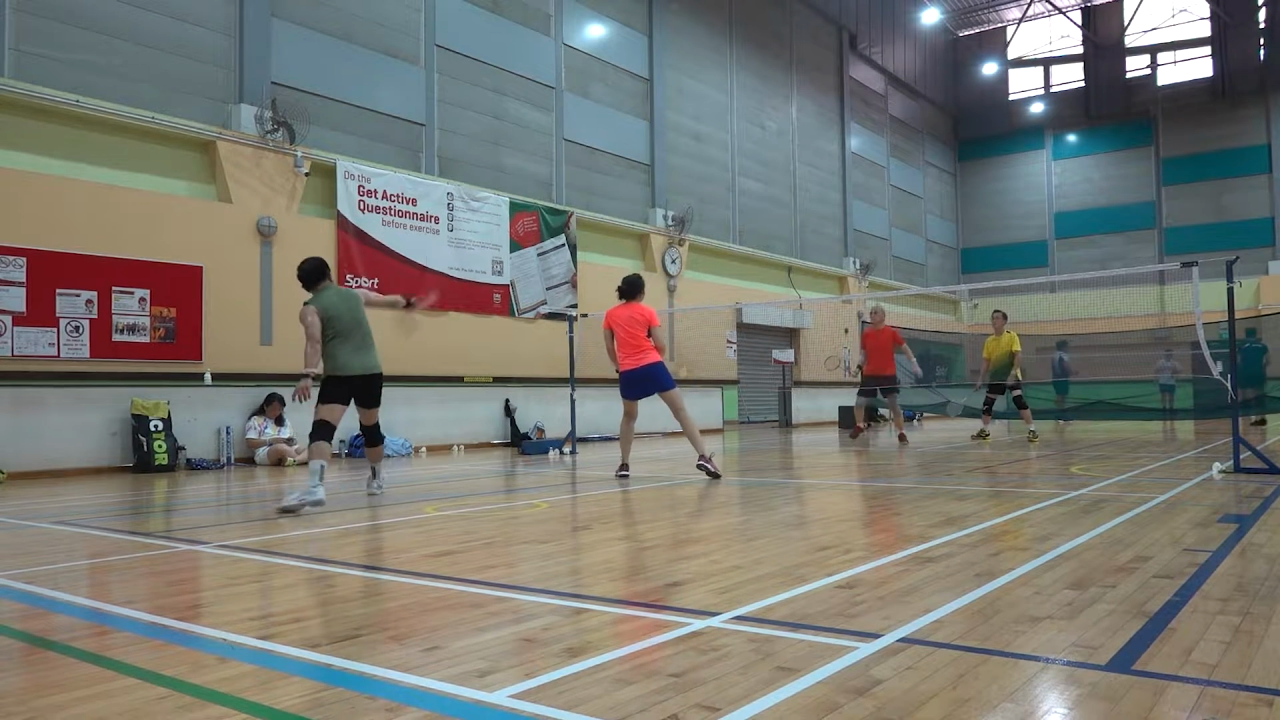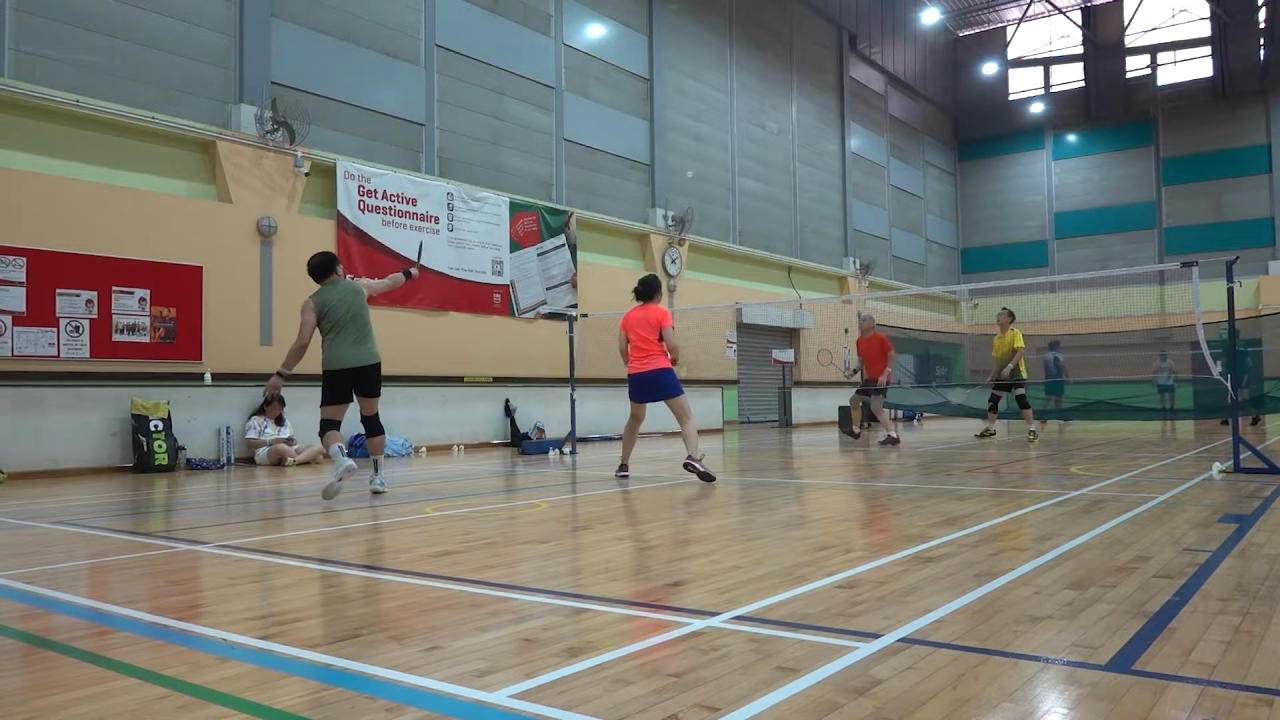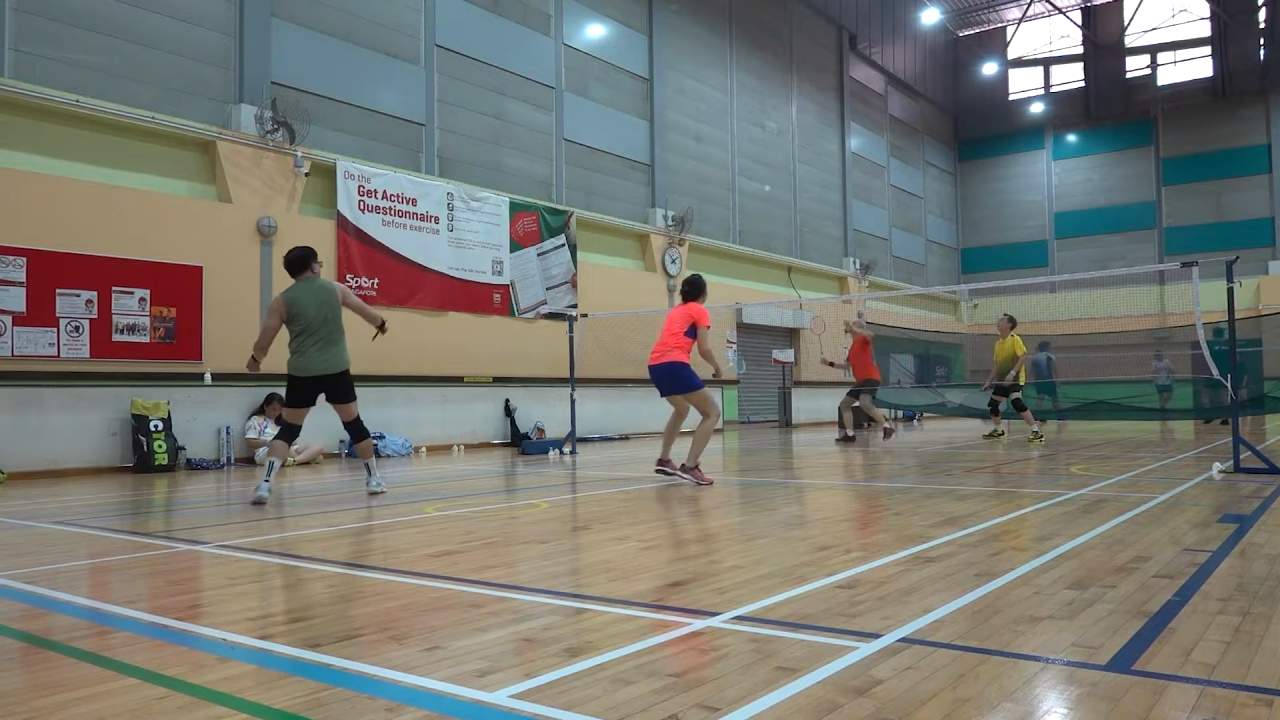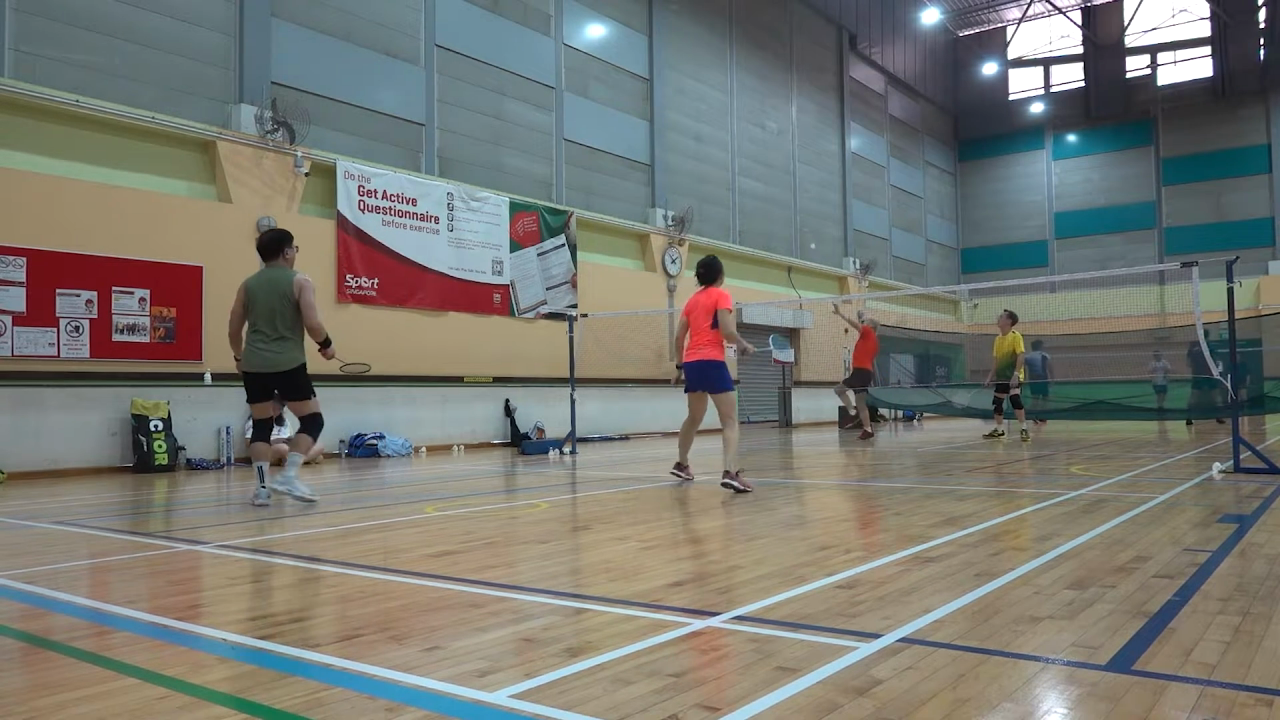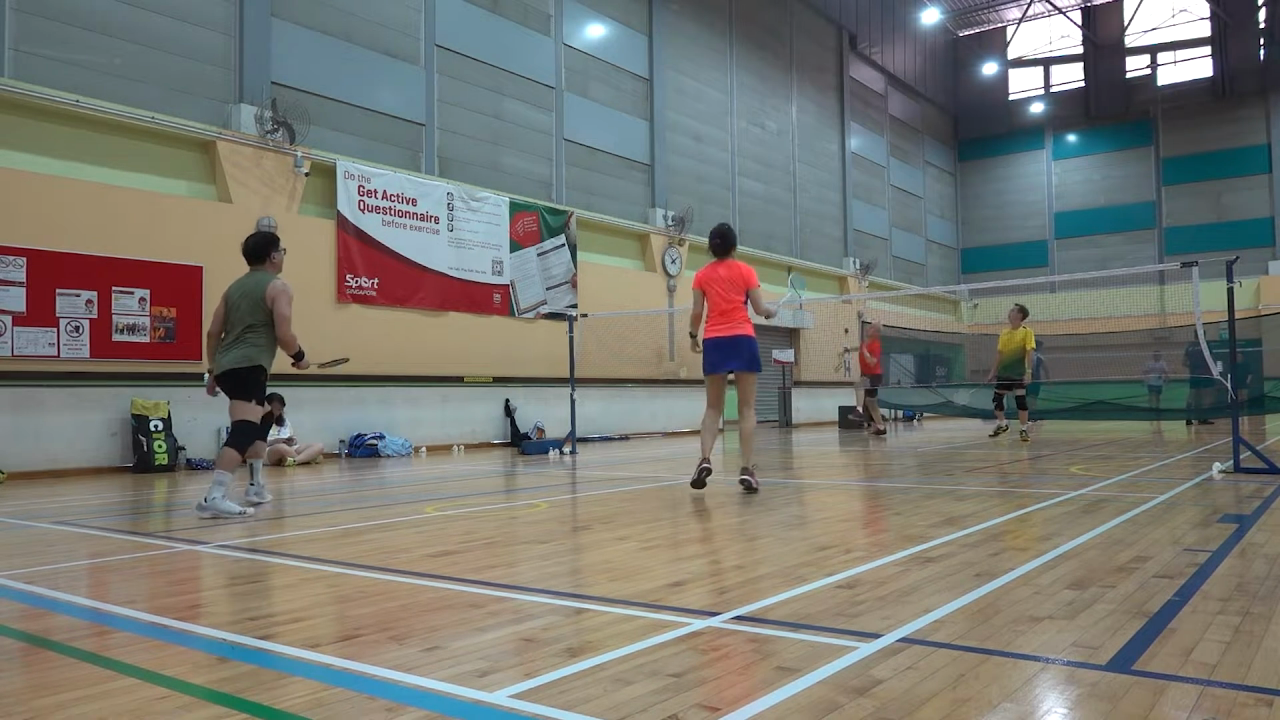
dt=0.3s
person 1, frame 1
left shoulder: (310, 308)
right shoulder: (355, 295)
left elbow: (314, 341)
right elbow: (389, 300)
left wrist: (308, 375)
right wrist: (409, 302)
left hip: (339, 375)
right hip: (371, 372)
left knee: (321, 430)
right knee: (370, 427)
left ankle: (315, 487)
right ankle: (376, 480)
person 1, frame 2
left shoulder: (313, 303)
right shoulder: (360, 286)
left elbow: (302, 343)
right elbow: (389, 282)
left wrist: (281, 374)
right wrist: (408, 273)
left hip: (336, 367)
right hip: (368, 363)
left knee: (330, 425)
right knee: (371, 418)
left ankle: (341, 461)
right ankle: (378, 477)
person 1, frame 3
left shoulder: (282, 300)
right shoulder: (335, 289)
left elbow: (264, 341)
right elbow: (368, 312)
left wrist: (255, 360)
right wrist: (381, 323)
left hip: (302, 373)
right hip: (336, 369)
left knee: (287, 429)
right knee: (354, 423)
left ankle: (265, 484)
right ankle: (374, 478)
person 1, frame 4
left shoulder: (248, 285)
right shoulder: (300, 282)
left elbow: (234, 329)
right elbow: (312, 324)
left wrist: (239, 357)
right wrist: (327, 346)
left hip: (254, 366)
right hip: (289, 366)
left knee: (261, 426)
right knee: (312, 420)
left ankle: (262, 487)
right ankle: (288, 477)
person 1, frame 5
left shoulder: (234, 288)
right shoulder: (277, 287)
left elbow: (213, 334)
right elbow: (284, 335)
left wrist: (213, 370)
right wrist: (300, 357)
left hip: (227, 367)
right hip: (249, 367)
left knee: (261, 420)
right knee: (245, 430)
left ankle: (256, 487)
right ankle: (215, 497)
person 2, frame 1
left shoulder: (610, 314)
right shoulder: (647, 312)
left elbow: (609, 347)
right elbow: (661, 345)
left hip: (628, 372)
right hip: (652, 366)
left knee: (629, 417)
right knee: (681, 413)
left ankle: (624, 464)
right ankle: (703, 457)
person 2, frame 2
left shoulder: (628, 316)
right shoulder: (662, 312)
left elbow: (622, 349)
right elbow: (671, 345)
right wrist: (674, 358)
left hip: (637, 375)
right hip: (660, 371)
left knee: (635, 420)
right knee: (686, 419)
left ankle: (623, 465)
right ankle: (693, 459)
person 2, frame 3
left shoulder: (675, 310)
right shoulder: (700, 311)
right elbow: (704, 348)
right wrist: (717, 367)
left hip: (656, 366)
right hip: (675, 365)
left knee: (681, 409)
right knee: (712, 413)
left ankle: (664, 460)
right ankle: (690, 466)
person 2, frame 4
left shoulder: (692, 299)
right shoulder: (720, 295)
left elbow: (680, 335)
right elbow: (727, 330)
left wrist: (679, 364)
right wrist: (744, 345)
left hip: (691, 363)
right hip: (712, 361)
left knee: (694, 416)
right knee: (730, 421)
left ankle: (681, 464)
right ankle: (731, 473)
person 2, frame 5
left shoulder: (702, 274)
right shoulder: (745, 270)
left elbow: (696, 312)
right elbow: (759, 309)
left wrist: (693, 336)
right wrist: (770, 312)
left hip: (713, 341)
right hip: (742, 339)
left knee: (713, 408)
right knee: (746, 408)
left ankle: (705, 461)
right ankle: (746, 469)
